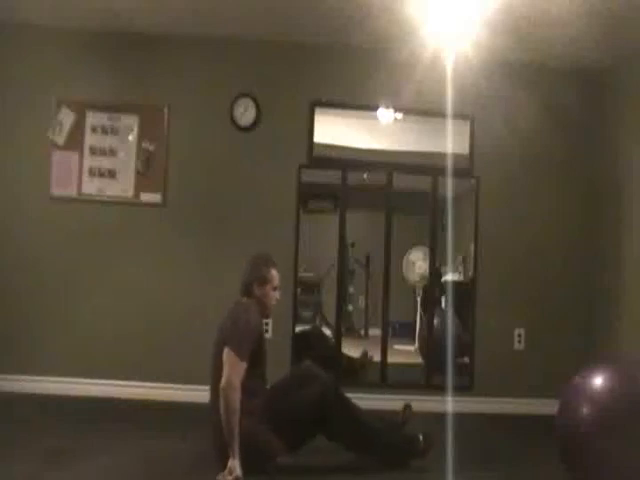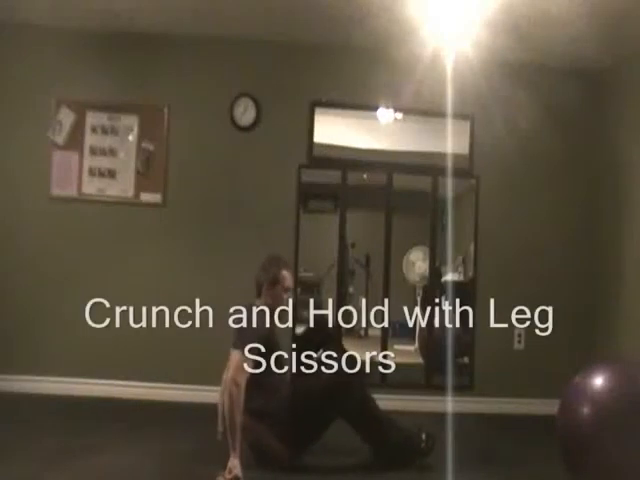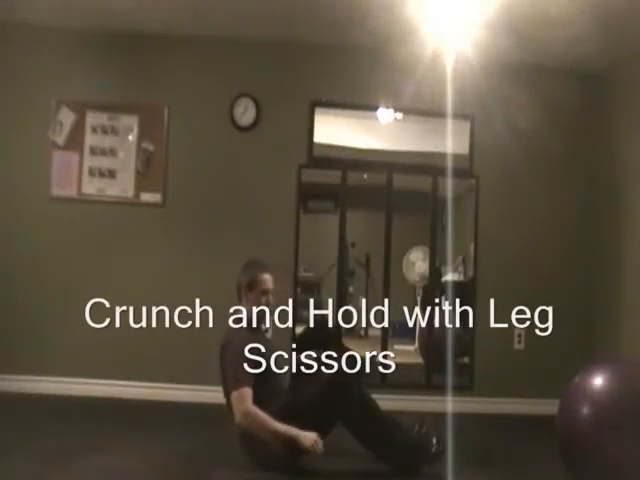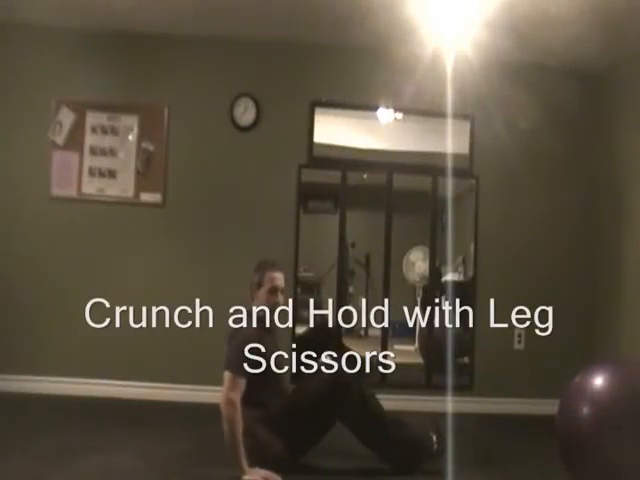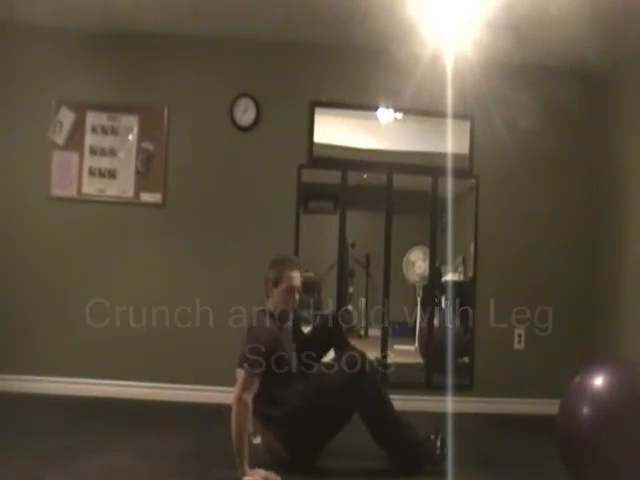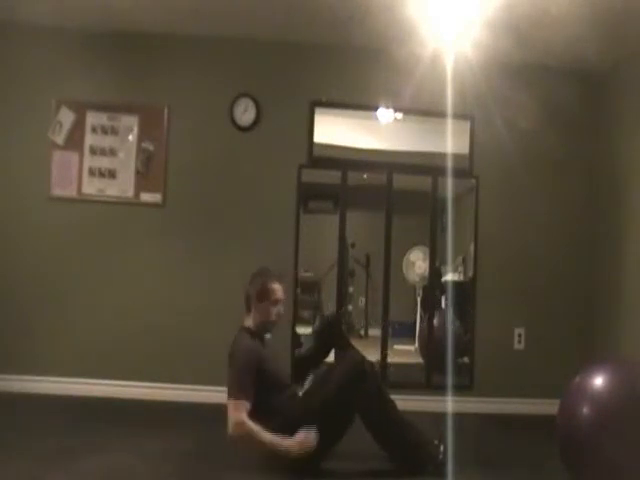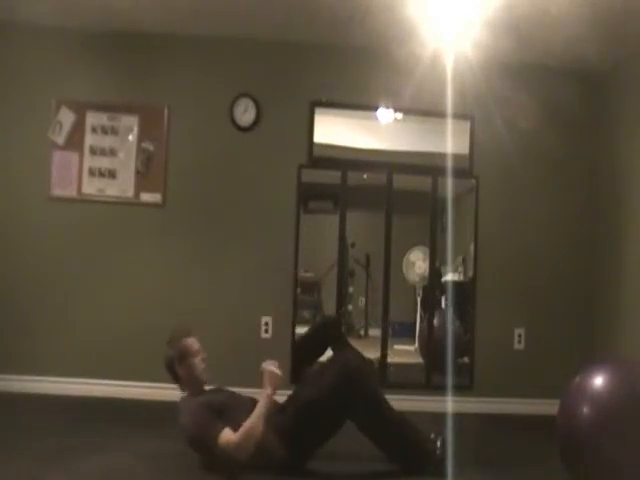
dt=0.7s
person 1, frame 1
left shoulder: (242, 314)
right shoulder: (247, 321)
right elbow: (229, 385)
right wrist: (234, 456)
right hip: (250, 439)
left knee: (308, 376)
right knee: (326, 396)
left ankle: (380, 434)
right ankle: (396, 447)
person 1, frame 2
left shoulder: (258, 321)
right shoulder: (256, 327)
left elbow: (230, 380)
right elbow: (233, 382)
right wrist: (234, 455)
left hip: (277, 419)
right hip: (275, 439)
right knee: (342, 381)
right ankle: (398, 447)
person 1, frame 3
left shoulder: (254, 331)
right shoulder: (239, 343)
right elbow: (243, 413)
right wrist: (298, 435)
left hip: (279, 418)
right hip: (272, 445)
right knee: (339, 382)
right ankle: (405, 451)
person 1, frame 4
left shoulder: (266, 328)
right shoulder: (246, 336)
right elbow: (229, 400)
left hip: (278, 424)
right hip: (270, 444)
right knee: (340, 382)
right ankle: (408, 450)
person 1, frame 5
left shoulder: (282, 322)
right shoulder: (263, 333)
right elbow: (241, 399)
left hip: (295, 418)
right hip: (290, 439)
right knee: (357, 369)
right ankle: (413, 453)
person 1, frame 6
left shoulder: (254, 342)
right shoulder: (246, 351)
right elbow: (235, 424)
right wrist: (286, 445)
left hip: (297, 421)
right hip: (298, 438)
right knee: (359, 371)
right ankle: (419, 456)
person 1, frame 7
left shoulder: (205, 397)
right shoulder: (193, 412)
right elbow: (238, 448)
left wrist: (267, 390)
right wrist: (268, 392)
left hip: (282, 425)
right hip: (284, 444)
right knee: (348, 370)
right ankle: (419, 455)
